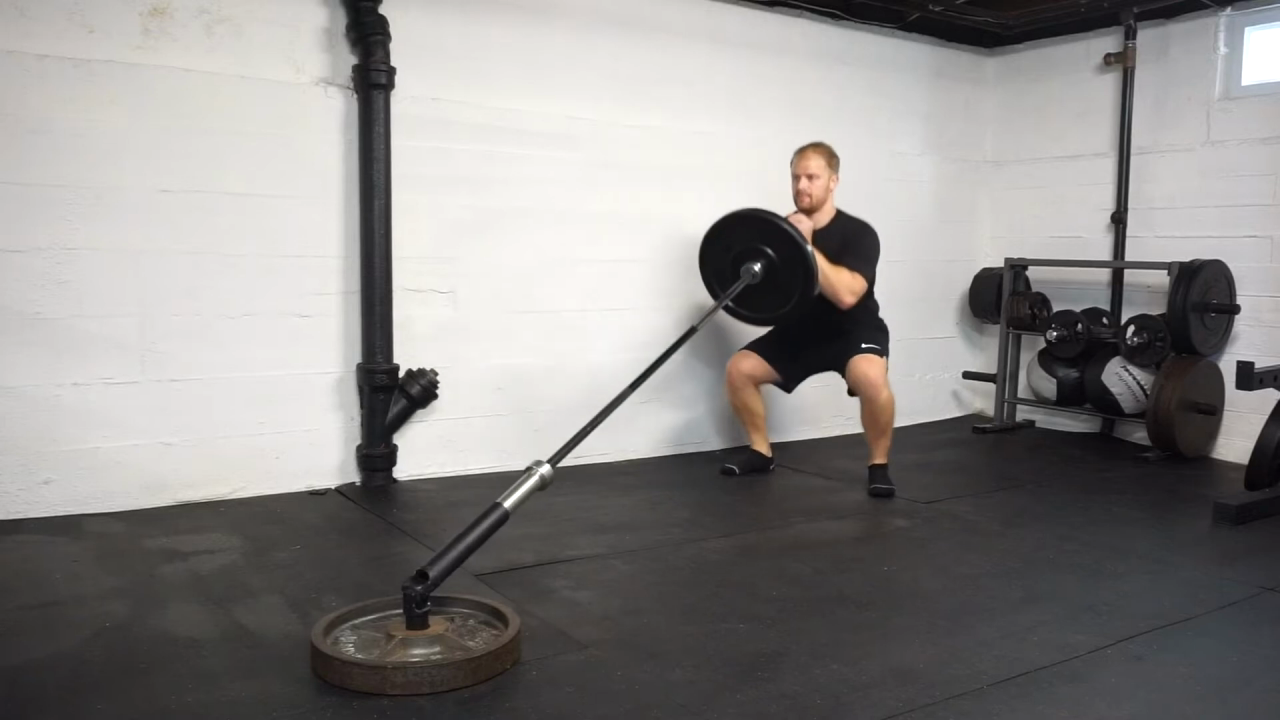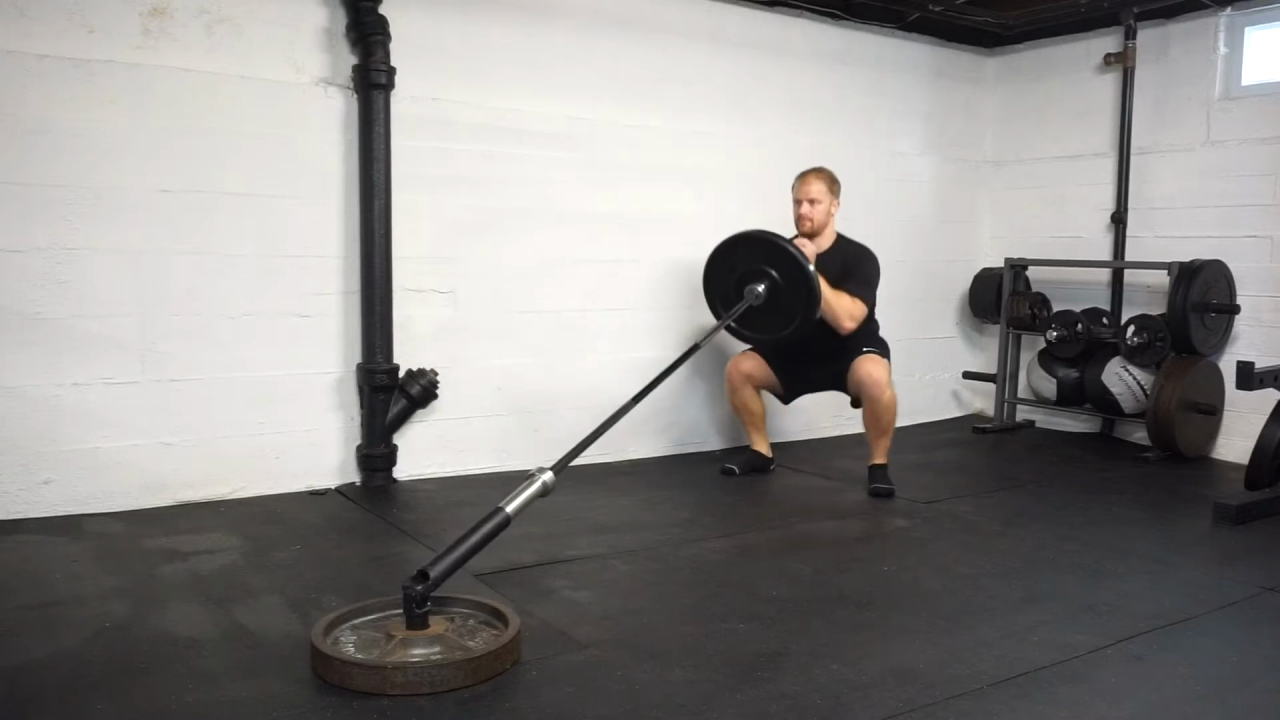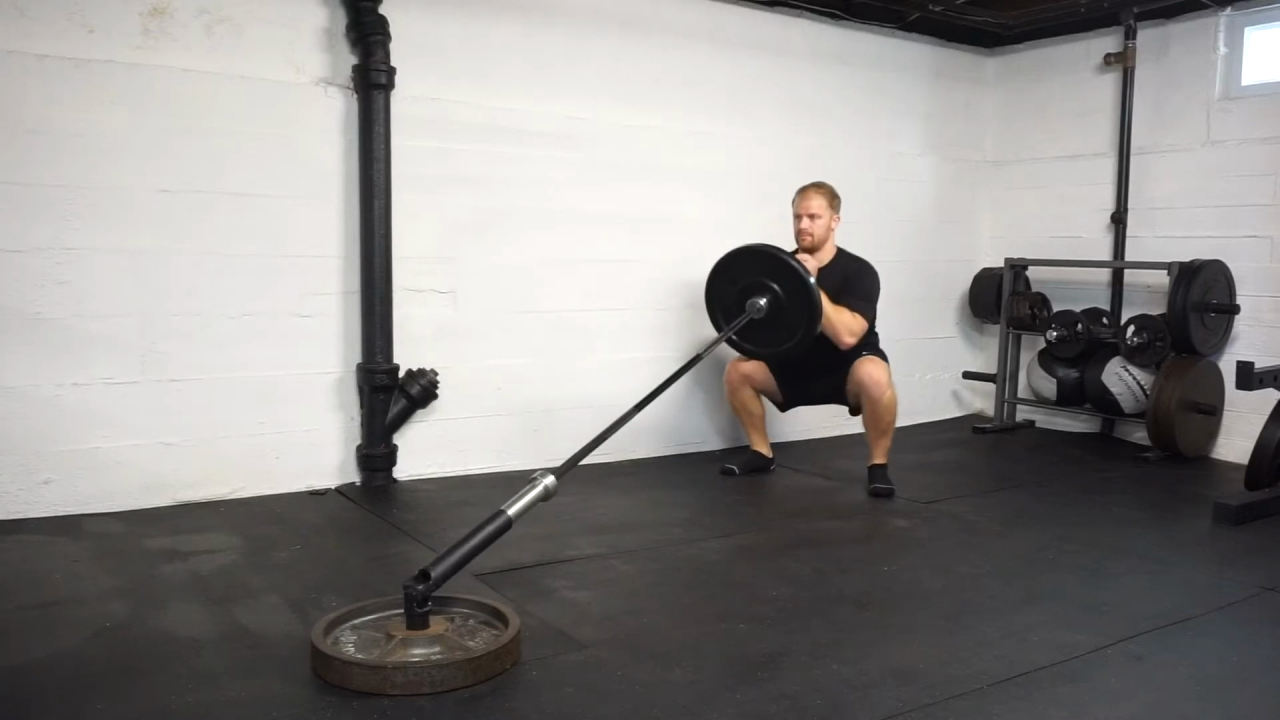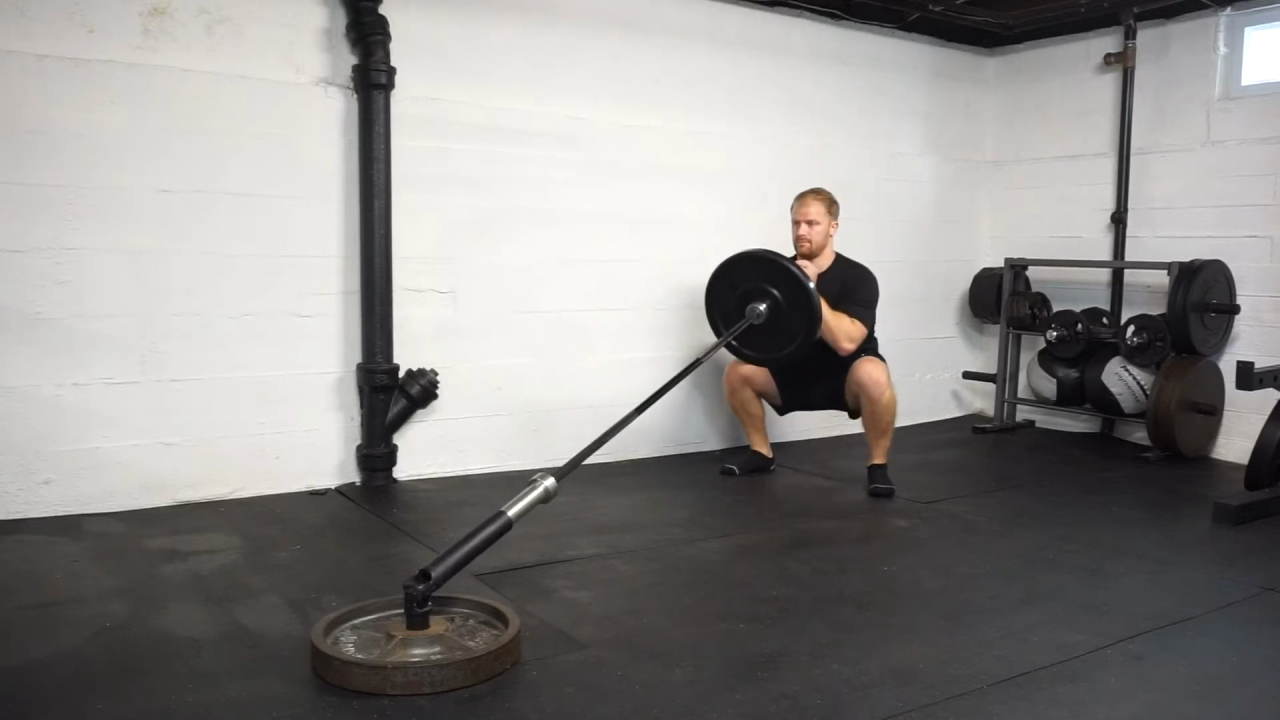
dt=0.2s
person 1, frame 1
left shoulder: (857, 234)
left elbow: (846, 295)
left wrist: (806, 247)
left hip: (853, 333)
right hip: (799, 332)
left knee: (870, 378)
right knee: (739, 370)
left ankle: (878, 465)
right ankle: (760, 451)
person 1, frame 2
left shoulder: (858, 258)
left elbow: (847, 321)
left hip: (852, 350)
right hip: (799, 350)
left knee: (873, 378)
right knee: (738, 370)
left ankle: (879, 465)
right ankle: (761, 451)
person 1, frame 3
left shoulder: (858, 272)
left elbow: (847, 336)
left hip: (848, 367)
right hip: (800, 364)
left knee: (874, 377)
right knee: (738, 372)
left ankle: (878, 465)
right ankle: (761, 452)
person 1, frame 4
left shoulder: (857, 278)
left elbow: (846, 342)
left hip: (846, 376)
right hip: (798, 372)
left knee: (873, 376)
right knee: (738, 373)
left ankle: (878, 465)
right ankle: (761, 452)
